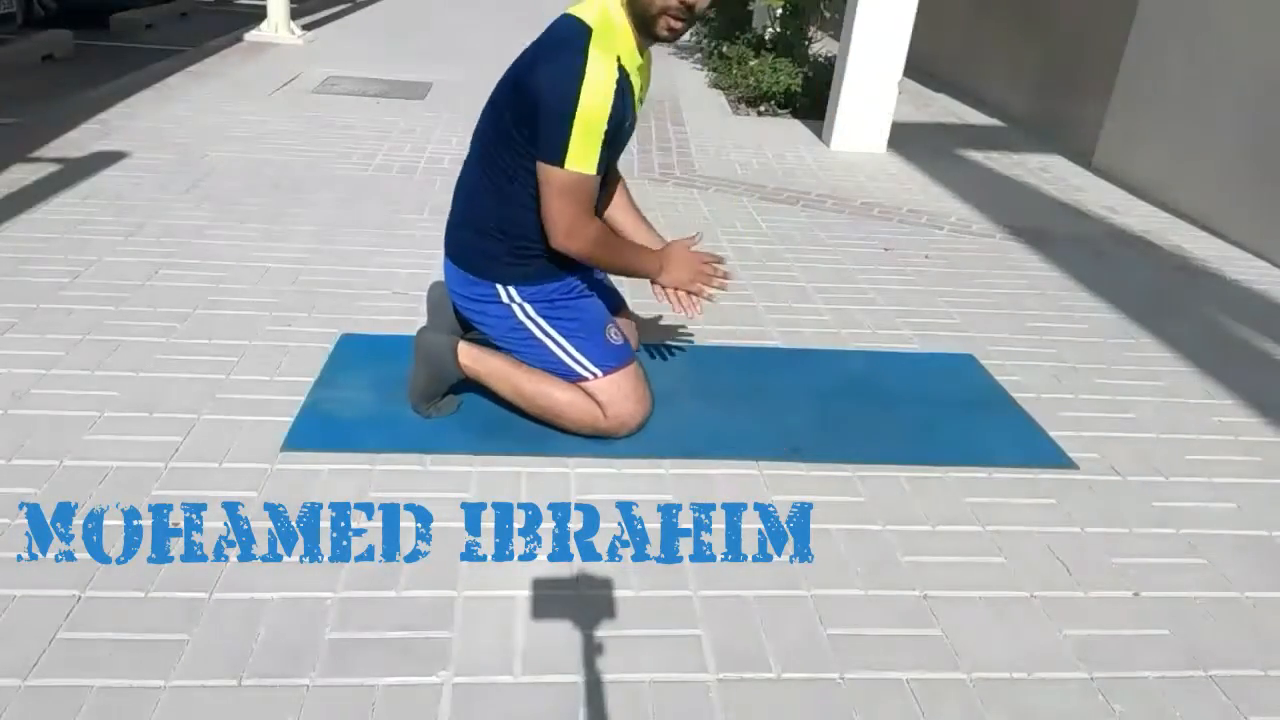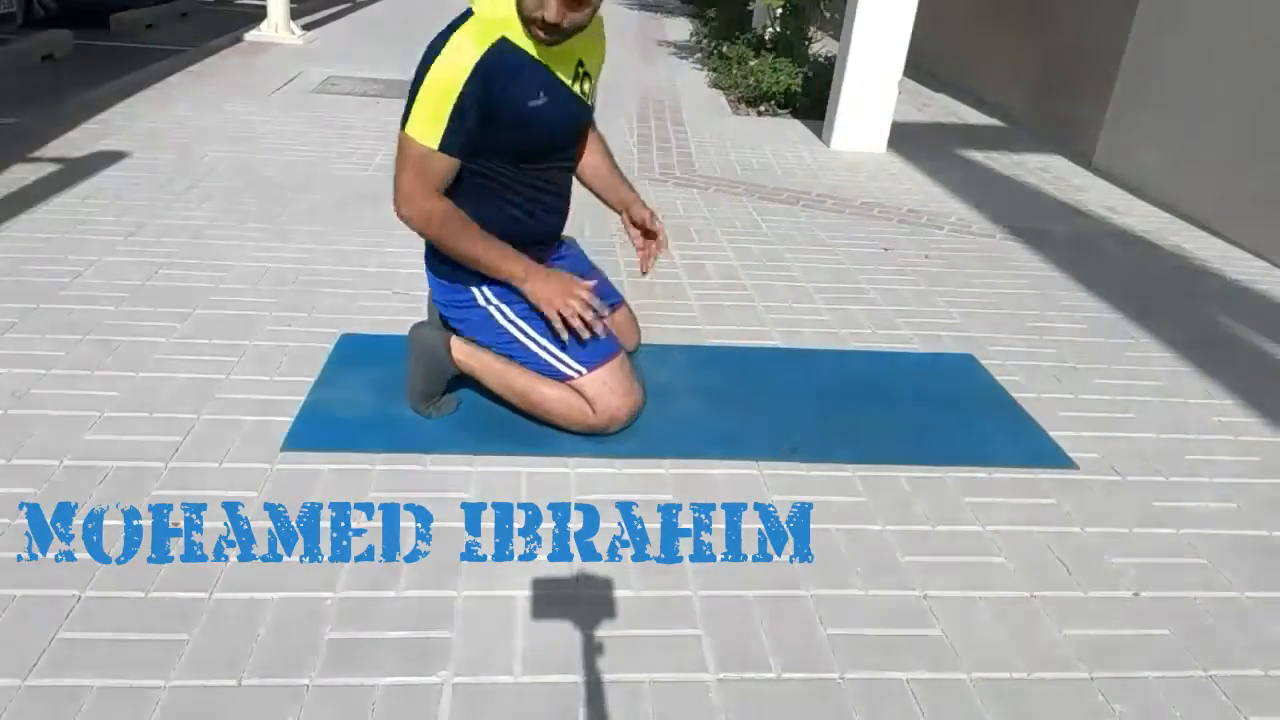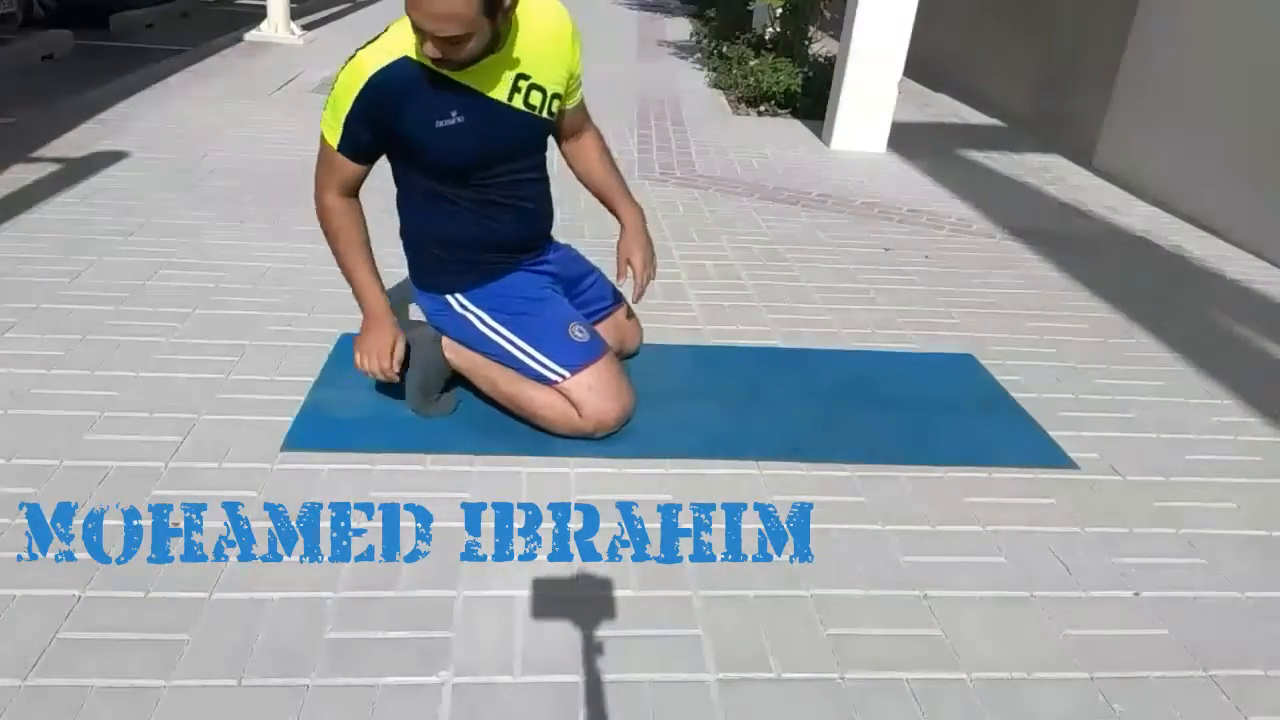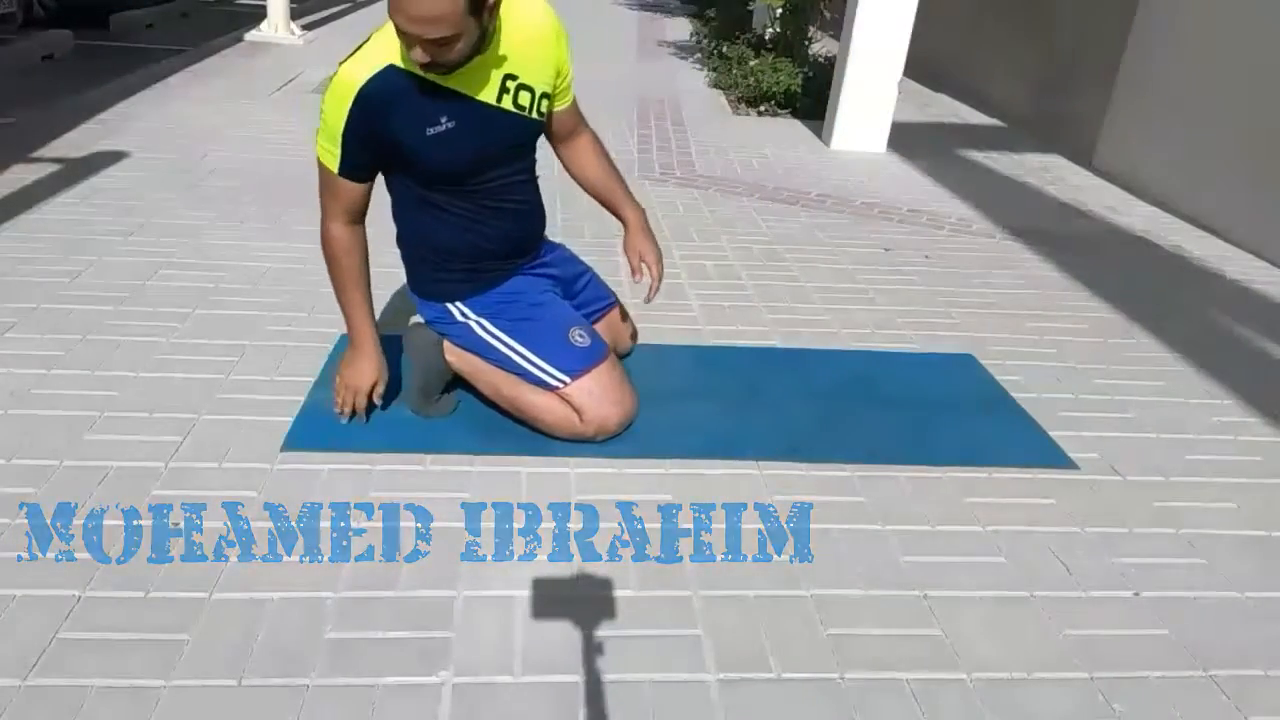
dt=0.3s
person 1, frame 1
left shoulder: (630, 43)
right shoulder: (587, 62)
right elbow: (571, 231)
left wrist: (653, 246)
right wrist: (658, 266)
left hip: (537, 251)
right hip: (505, 271)
left knee: (623, 338)
right knee: (625, 408)
left ankle: (470, 311)
right ankle: (462, 355)
person 1, frame 2
right shoulder: (467, 56)
right elbow: (415, 200)
left wrist: (629, 204)
right wrist: (530, 278)
left hip: (542, 249)
right hip: (481, 274)
left knee: (624, 335)
right knee: (616, 403)
left ankle: (464, 323)
right ankle: (455, 349)
person 1, frame 3
right shoulder: (376, 78)
left elbow: (577, 134)
right elbow: (335, 194)
left wrist: (631, 218)
right wrist: (378, 315)
left hip: (541, 251)
right hip: (469, 280)
left knee: (624, 336)
right knee: (607, 408)
left ankle: (481, 339)
right ankle: (450, 349)
person 1, frame 4
right shoulder: (364, 87)
left elbow: (571, 136)
right elbow: (342, 222)
left wrist: (634, 218)
right wrist: (364, 343)
left hip: (536, 253)
right hip: (467, 288)
left knee: (620, 335)
right knee: (609, 412)
left ankle: (466, 342)
right ankle: (450, 351)
